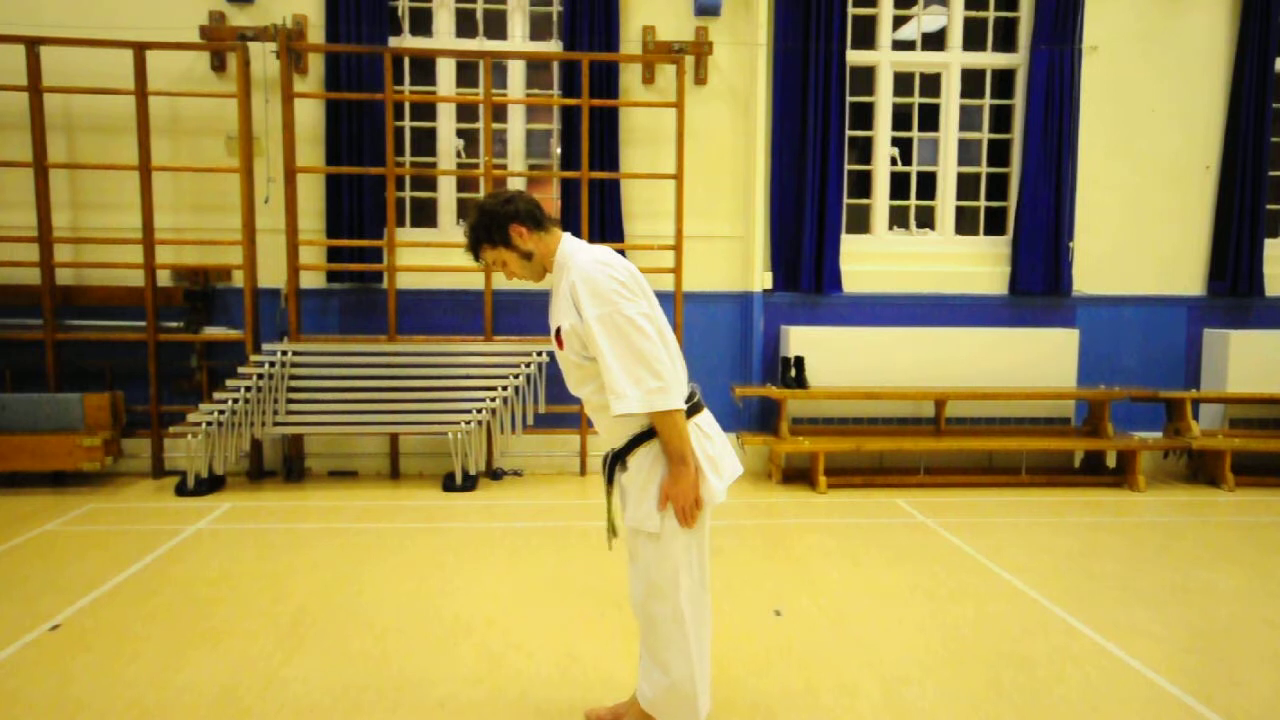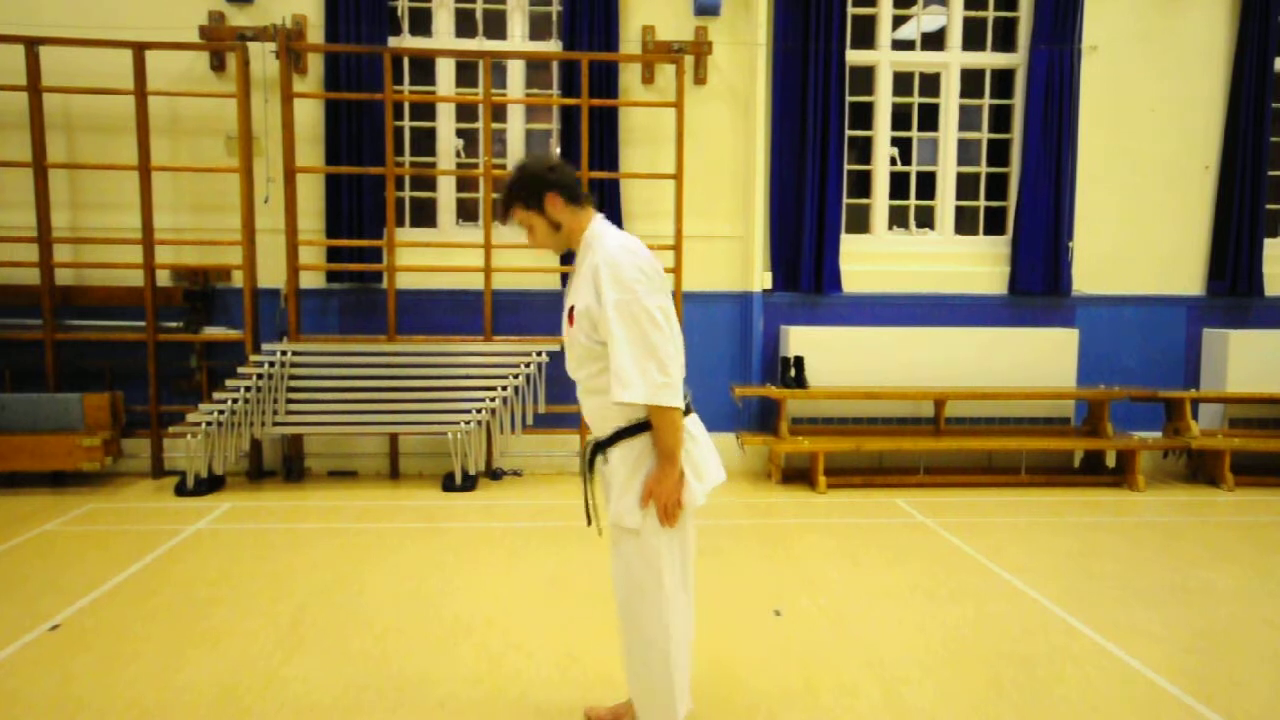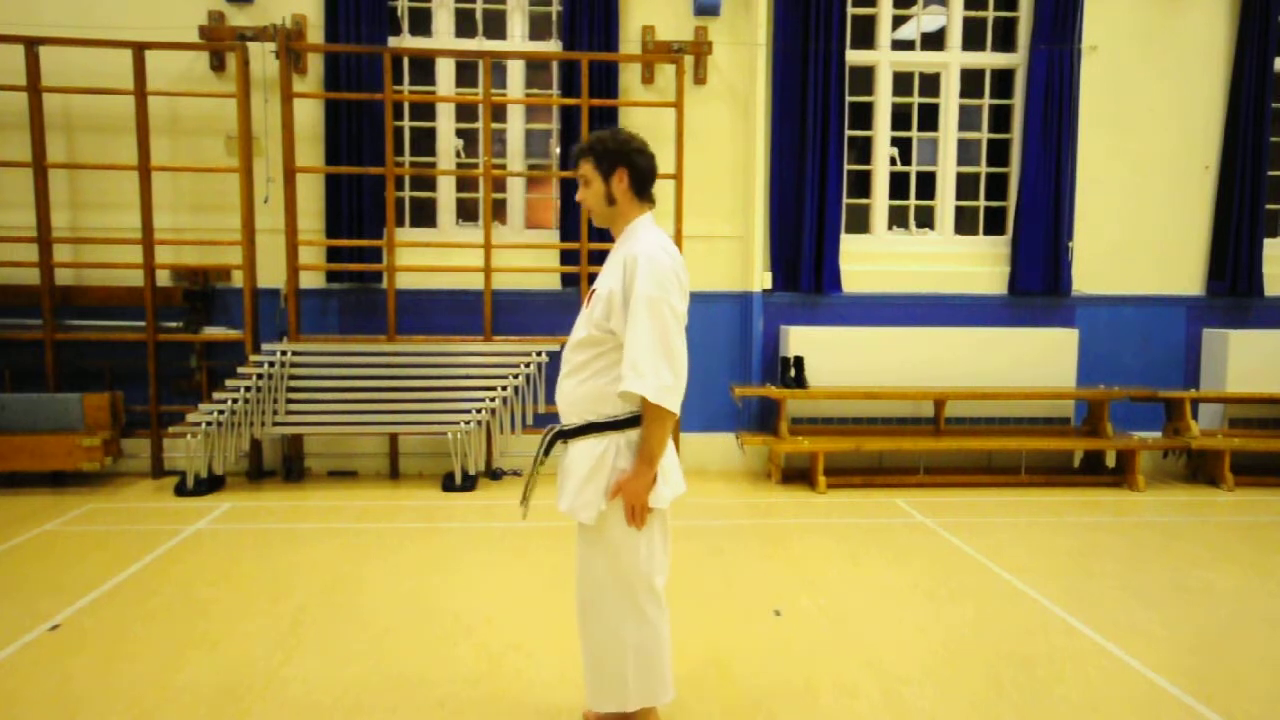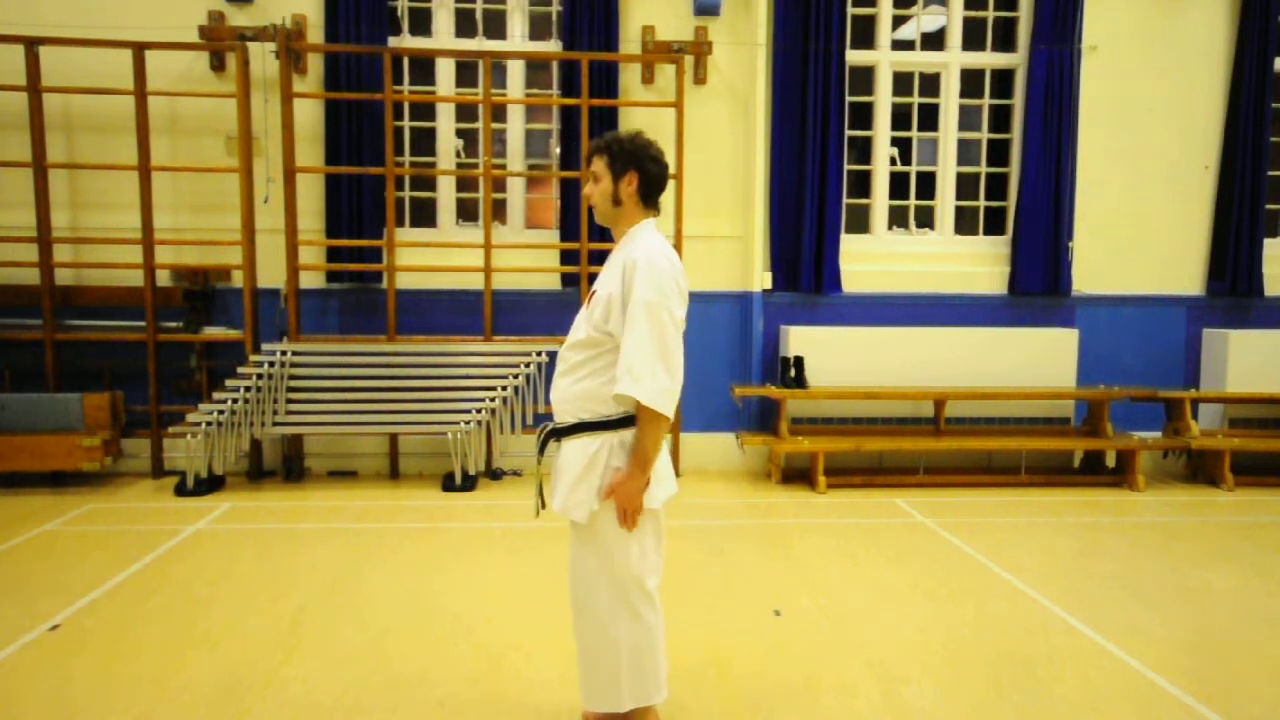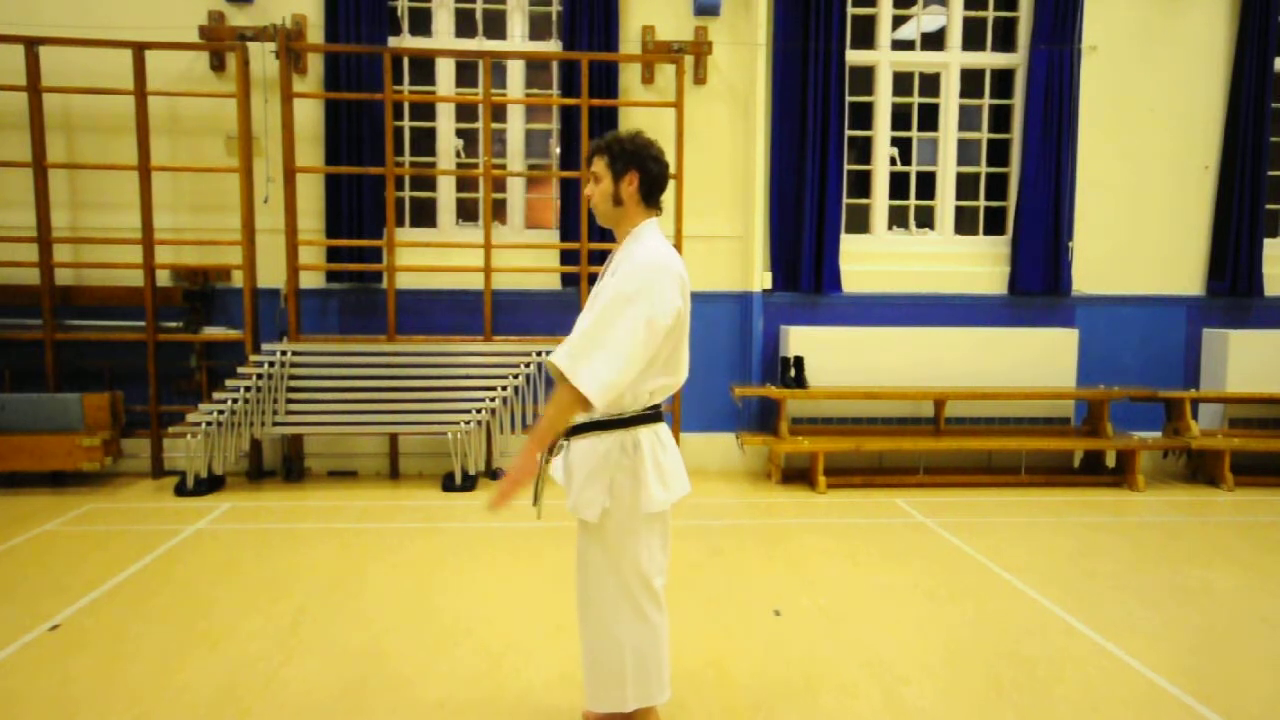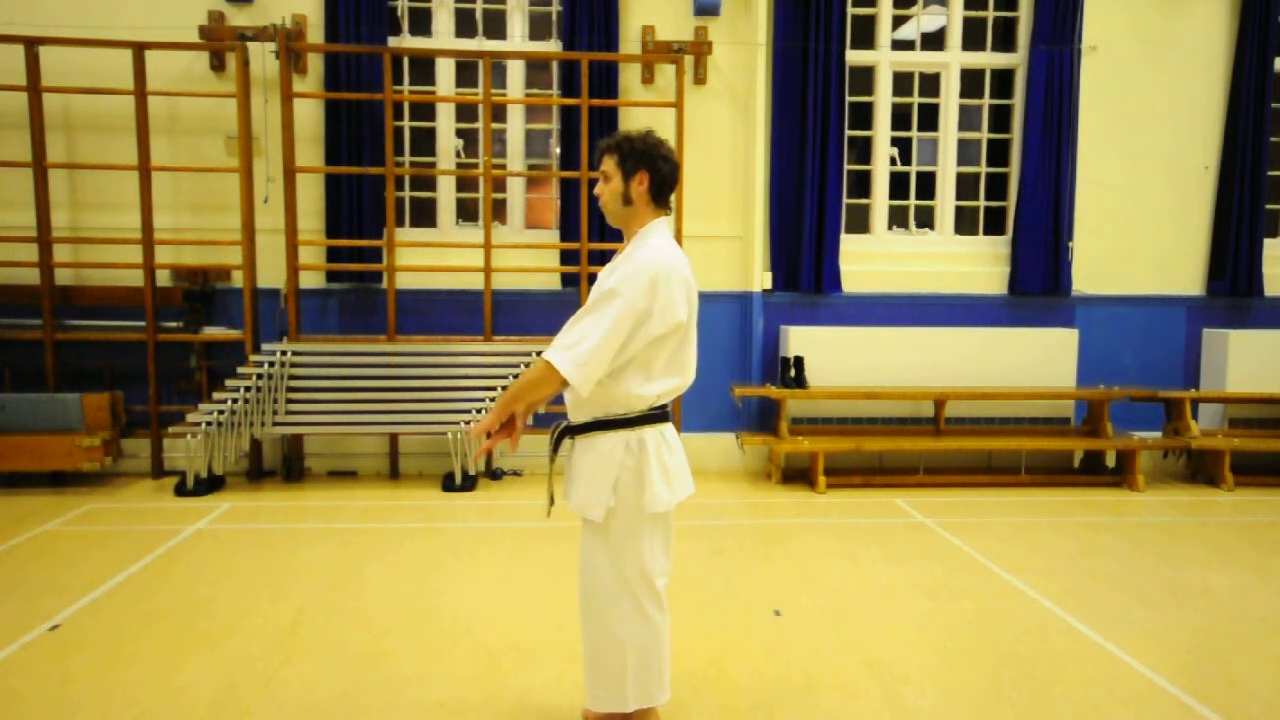
dt=0.4s
person 1, frame 1
left shoulder: (592, 273)
right shoulder: (570, 279)
left elbow: (653, 378)
left wrist: (681, 467)
left hip: (668, 452)
right hip: (644, 453)
left knee: (670, 594)
right knee: (652, 589)
person 1, frame 2
left shoulder: (617, 259)
right shoulder: (591, 261)
left elbow: (658, 374)
left wrist: (669, 465)
left hip: (653, 454)
right hip: (632, 452)
left knee: (652, 593)
right knee: (641, 587)
person 1, frame 3
left shoulder: (649, 256)
right shoulder: (627, 253)
left elbow: (661, 379)
left wrist: (644, 468)
left hip: (621, 456)
right hip: (603, 452)
left knee: (624, 591)
right knee: (613, 589)
person 1, frame 4
left shoulder: (648, 260)
right shoulder: (627, 256)
left elbow: (656, 382)
left wrist: (638, 471)
left hip: (614, 455)
right hip: (596, 451)
left knee: (620, 589)
right knee: (605, 588)
person 1, frame 5
left shoulder: (649, 262)
right shoulder: (634, 257)
left elbow: (595, 370)
right elbow: (589, 361)
left wrist: (533, 447)
right wrist: (548, 438)
left hip: (623, 452)
right hip: (608, 448)
left knee: (625, 590)
right knee: (611, 587)
person 1, frame 6
left shoulder: (652, 265)
right shoulder: (641, 258)
left elbow: (575, 355)
right elbow: (584, 353)
left wrist: (503, 405)
right wrist: (522, 408)
left hip: (628, 455)
right hip: (620, 448)
left knee: (627, 592)
right knee: (615, 589)
